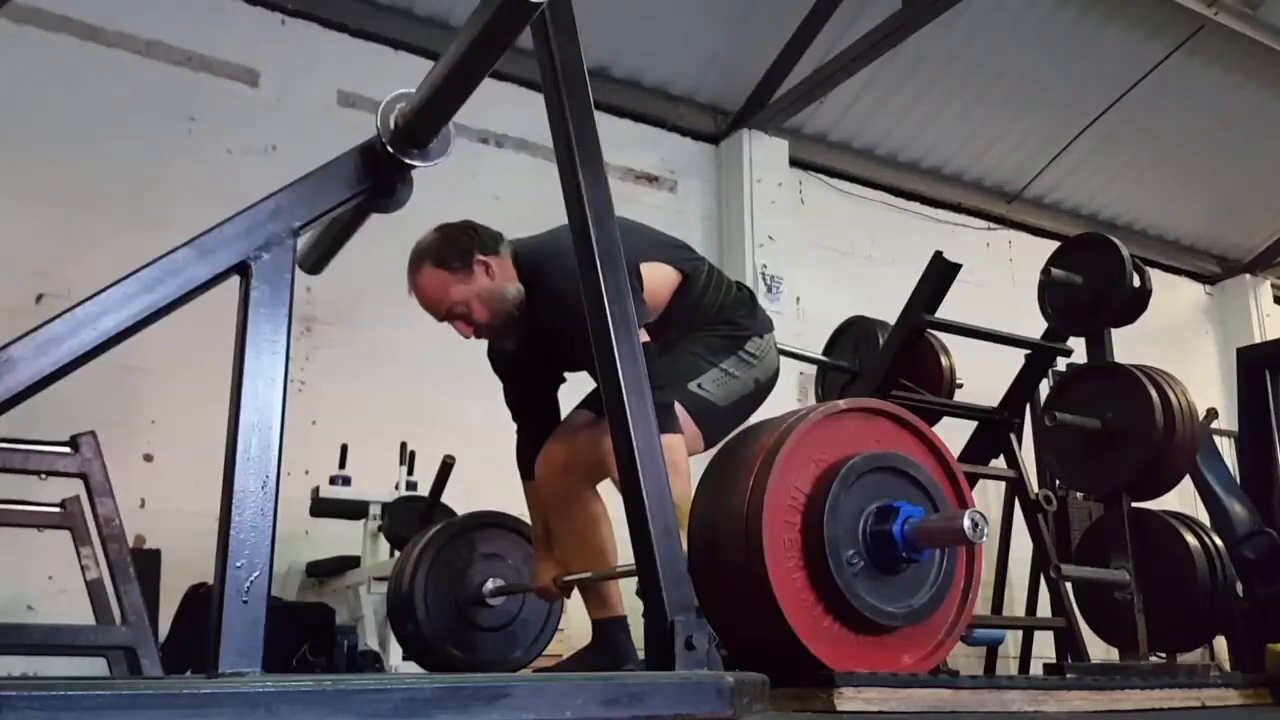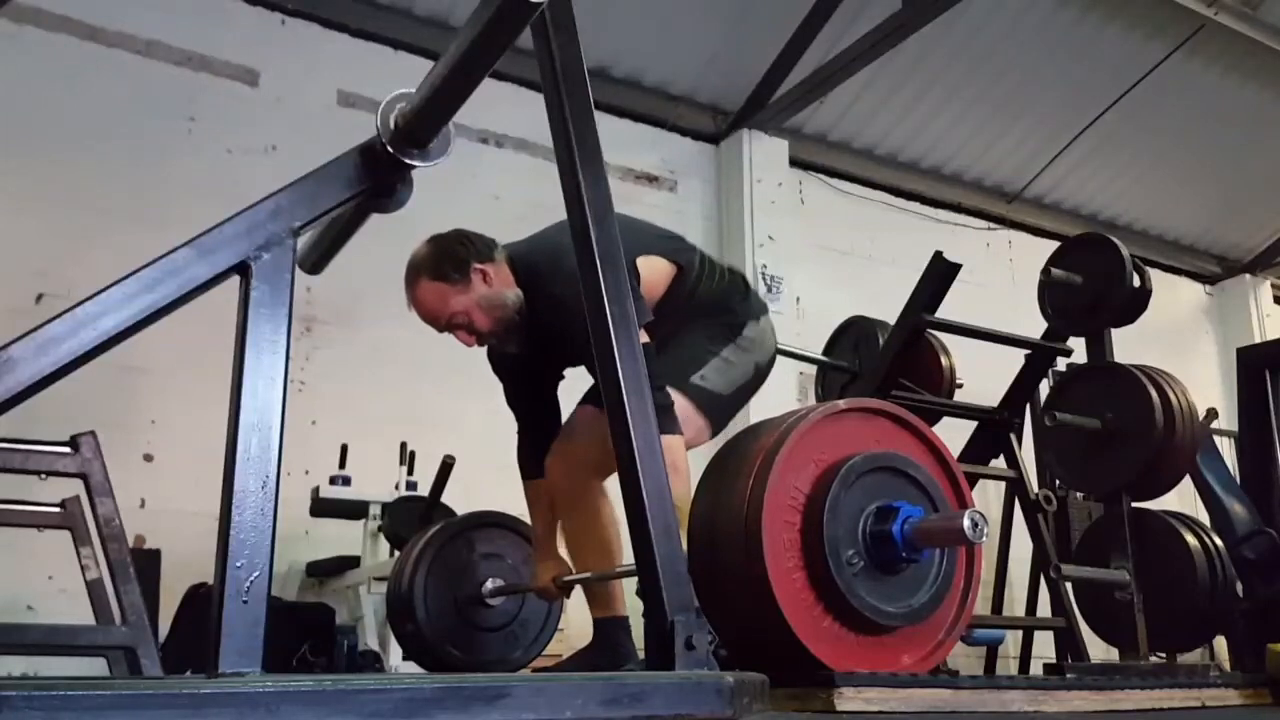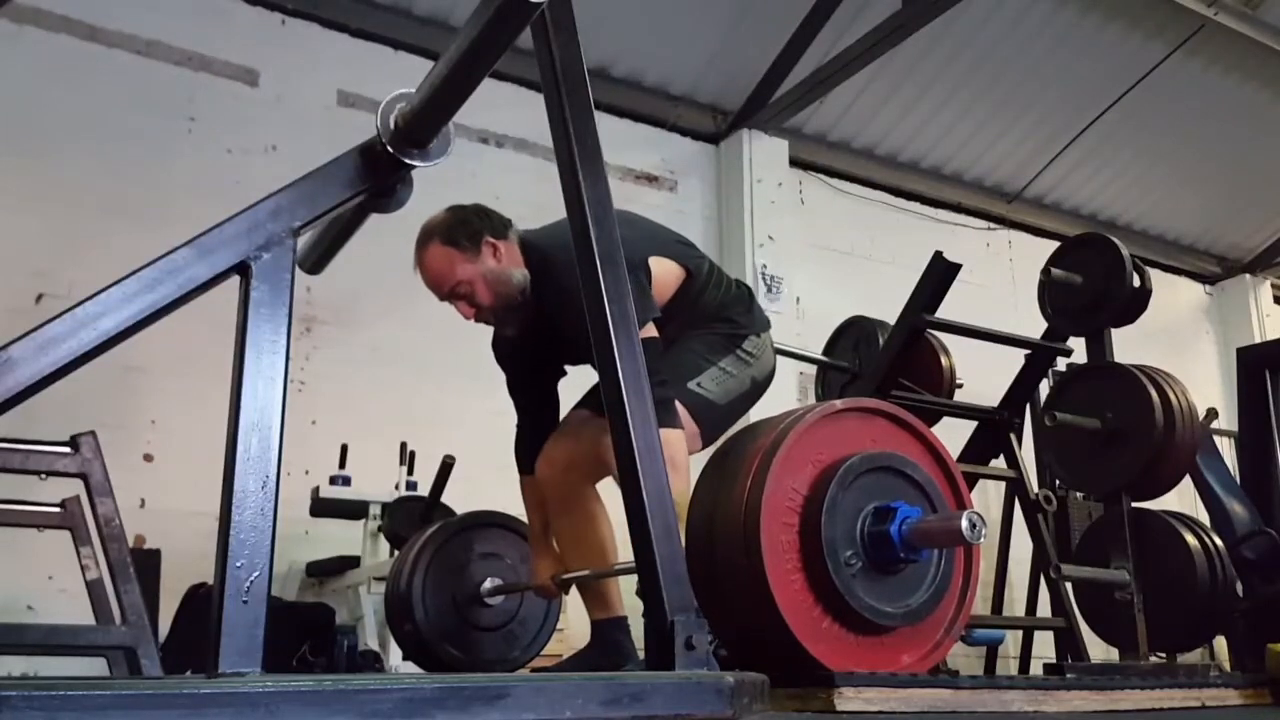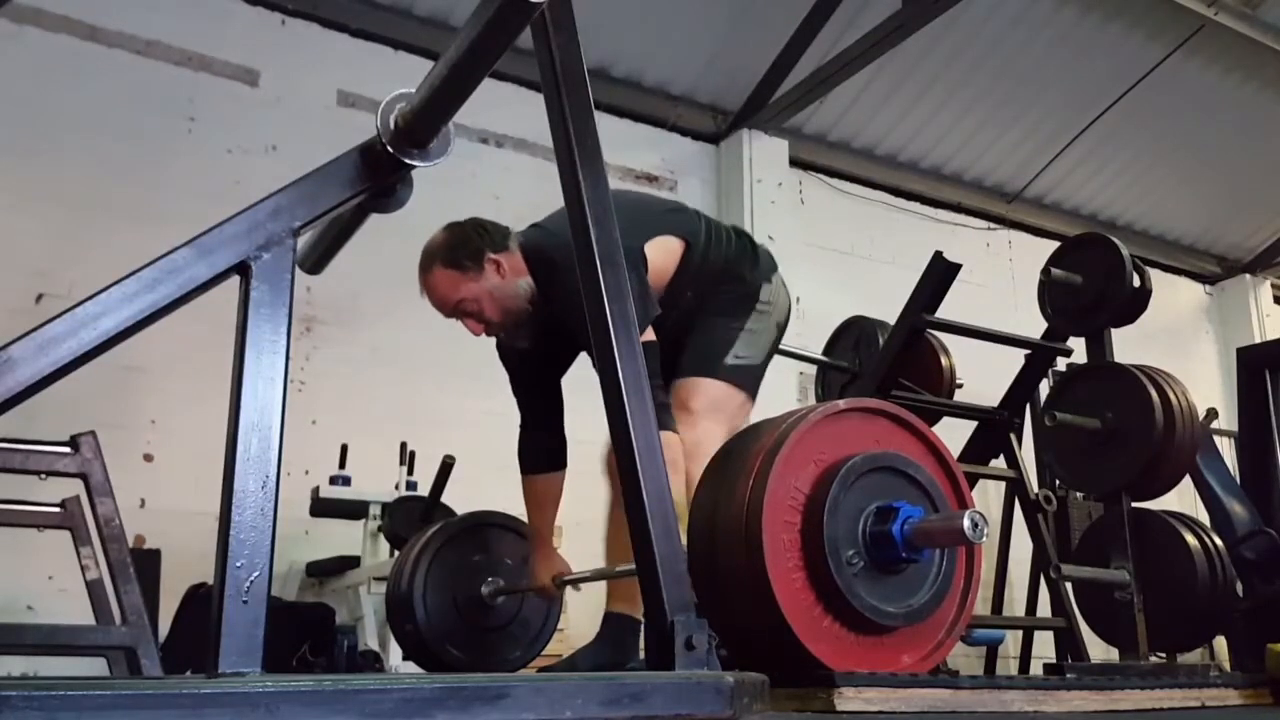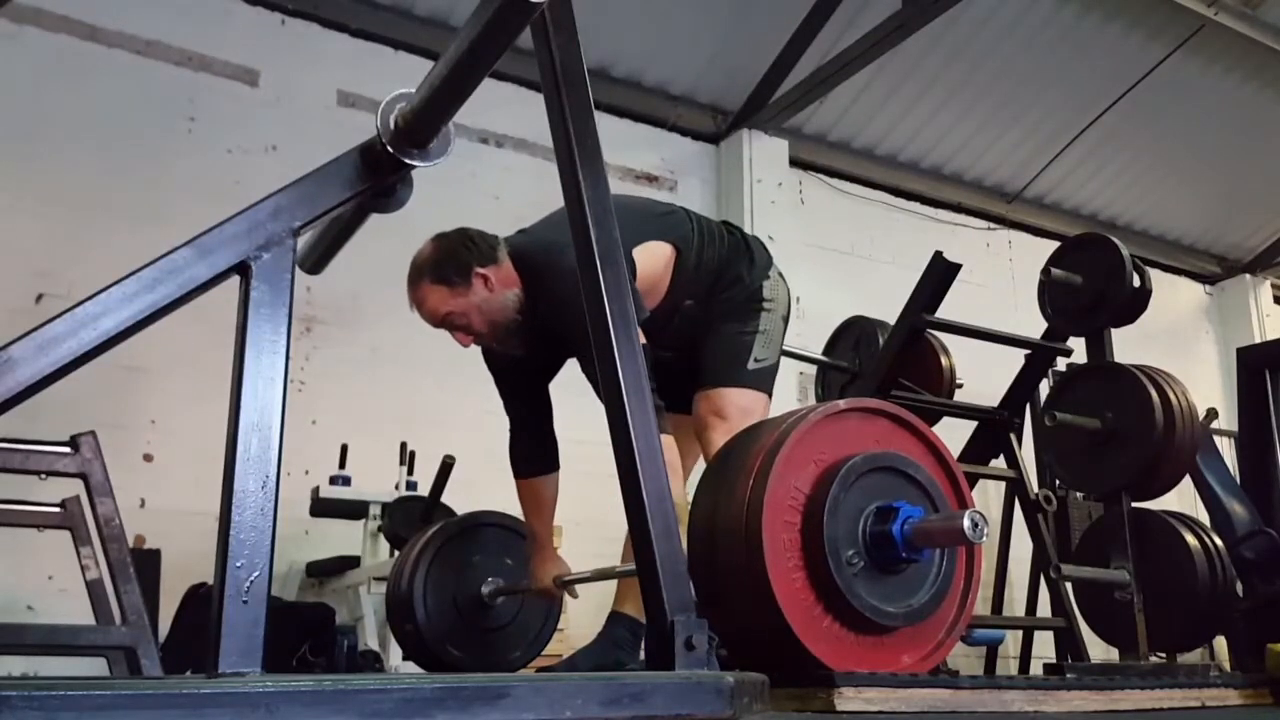
dt=0.7s
person 1, frame 1
left shoulder: (572, 275)
right shoulder: (510, 334)
left elbow: (650, 405)
right elbow: (535, 438)
right wrist: (544, 553)
left hip: (731, 341)
right hip: (666, 352)
right knee: (558, 465)
right ankle: (611, 643)
person 1, frame 2
left shoulder: (572, 278)
right shoulder: (510, 333)
left elbow: (650, 404)
right elbow: (536, 439)
right wrist: (544, 553)
left hip: (727, 326)
right hip: (661, 341)
right knee: (568, 462)
right ankle: (612, 641)
person 1, frame 3
left shoulder: (581, 267)
right shoulder: (515, 328)
left elbow: (652, 397)
right elbow: (535, 433)
right wrist: (541, 550)
left hip: (728, 338)
right hip: (658, 351)
right knee: (559, 465)
right ankle: (611, 642)
person 1, frame 4
left shoulder: (580, 268)
right shoulder: (521, 328)
left elbow: (649, 399)
right elbow: (541, 433)
right wrist: (542, 548)
left hip: (740, 293)
right hip: (675, 316)
left knee: (690, 438)
right ankle: (619, 638)
person 1, frame 5
left shoulder: (570, 277)
right shoulder: (510, 328)
right elbow: (531, 437)
right wrist: (541, 550)
left hip: (740, 293)
right hip: (675, 323)
left knee: (725, 450)
right ankle: (621, 638)
